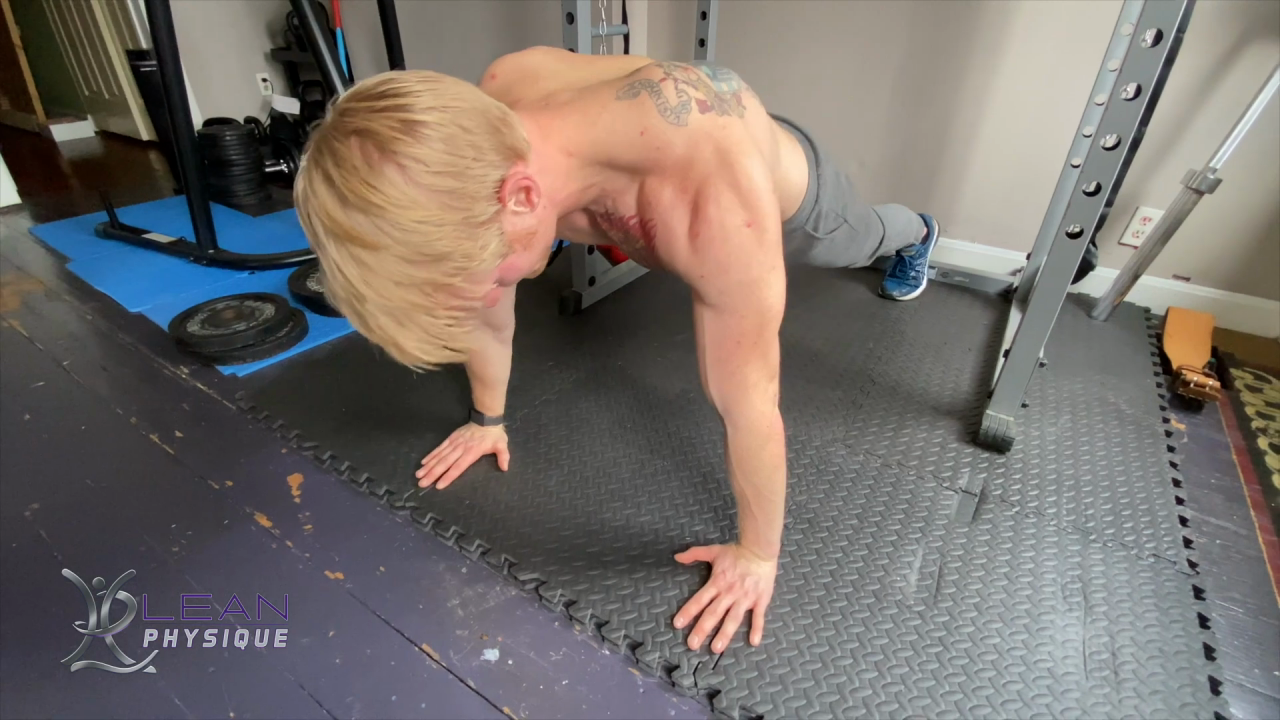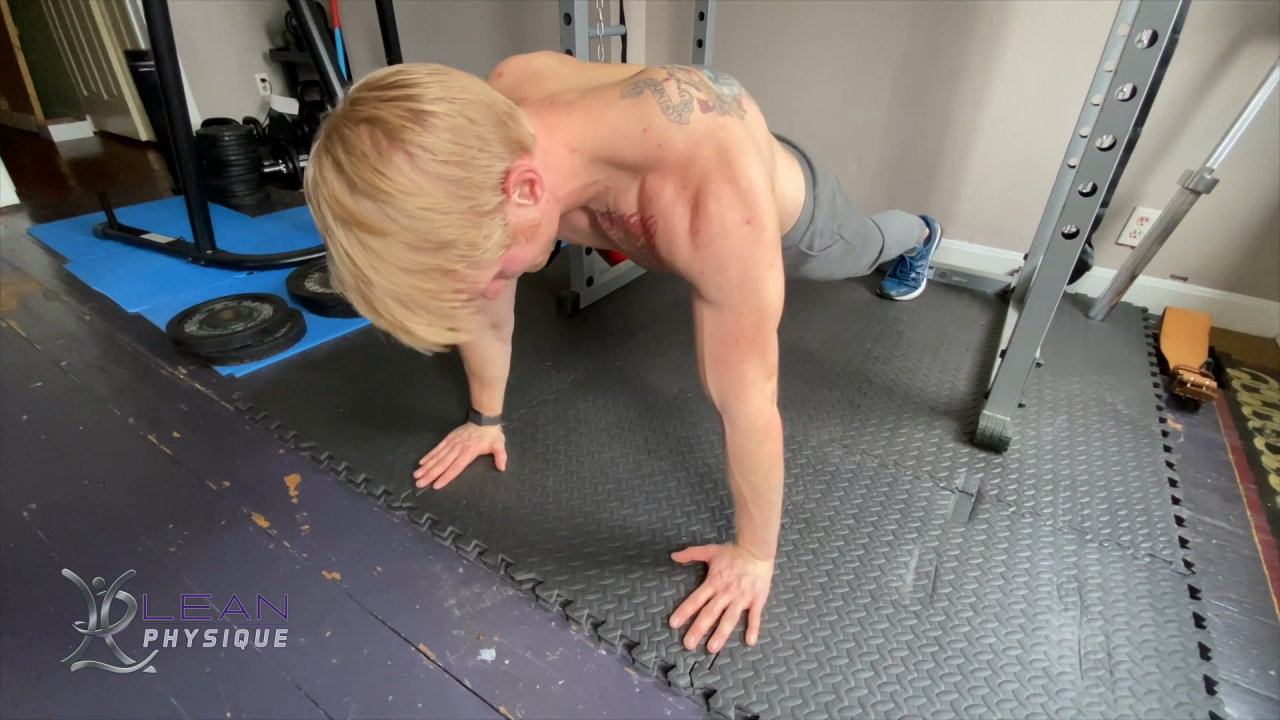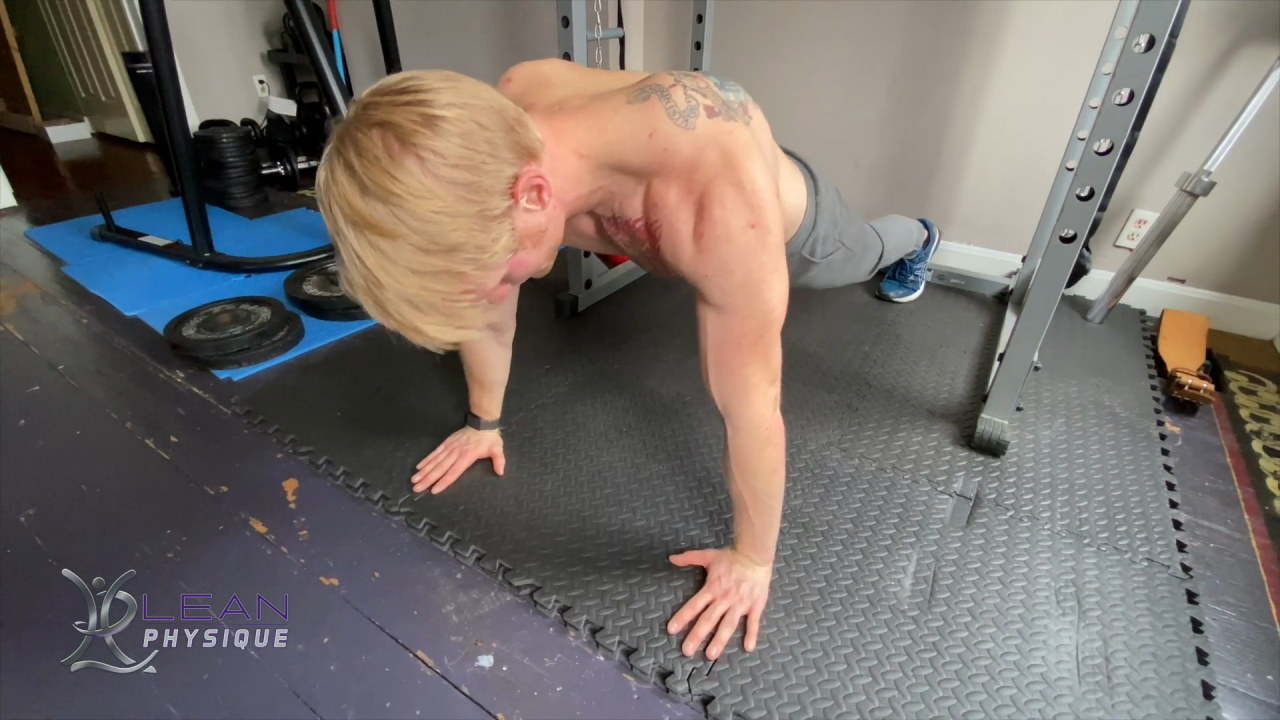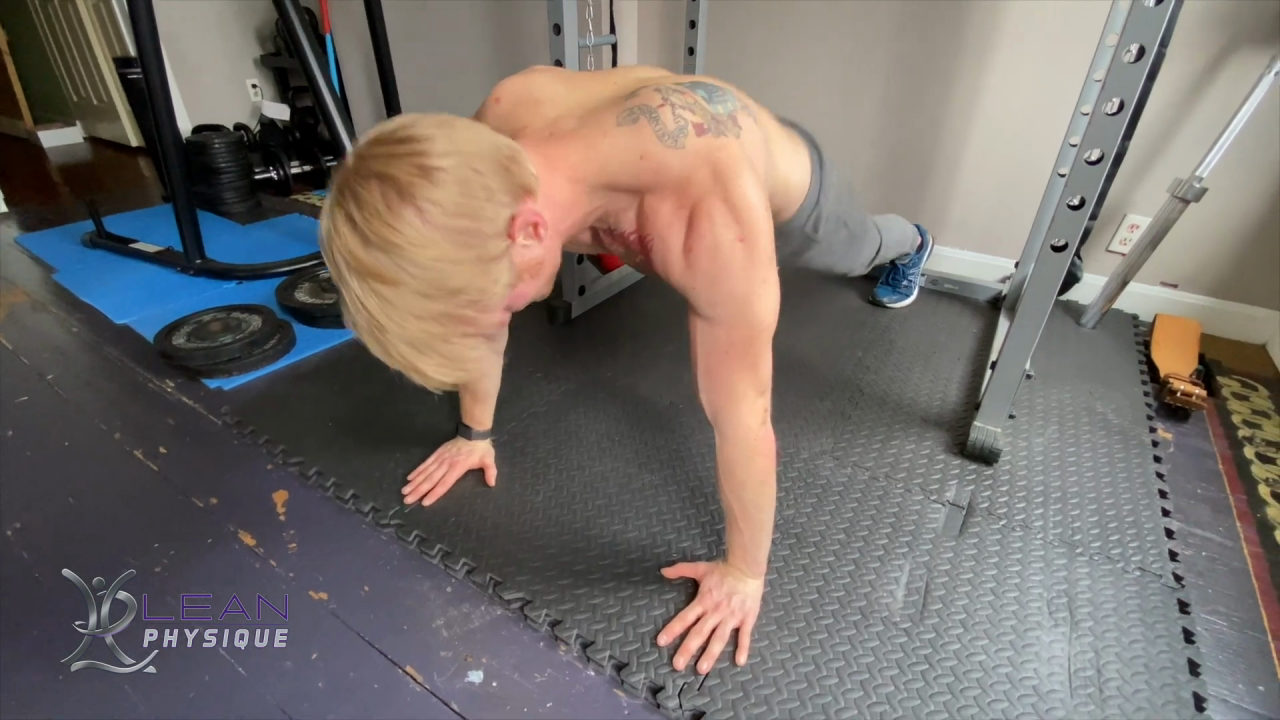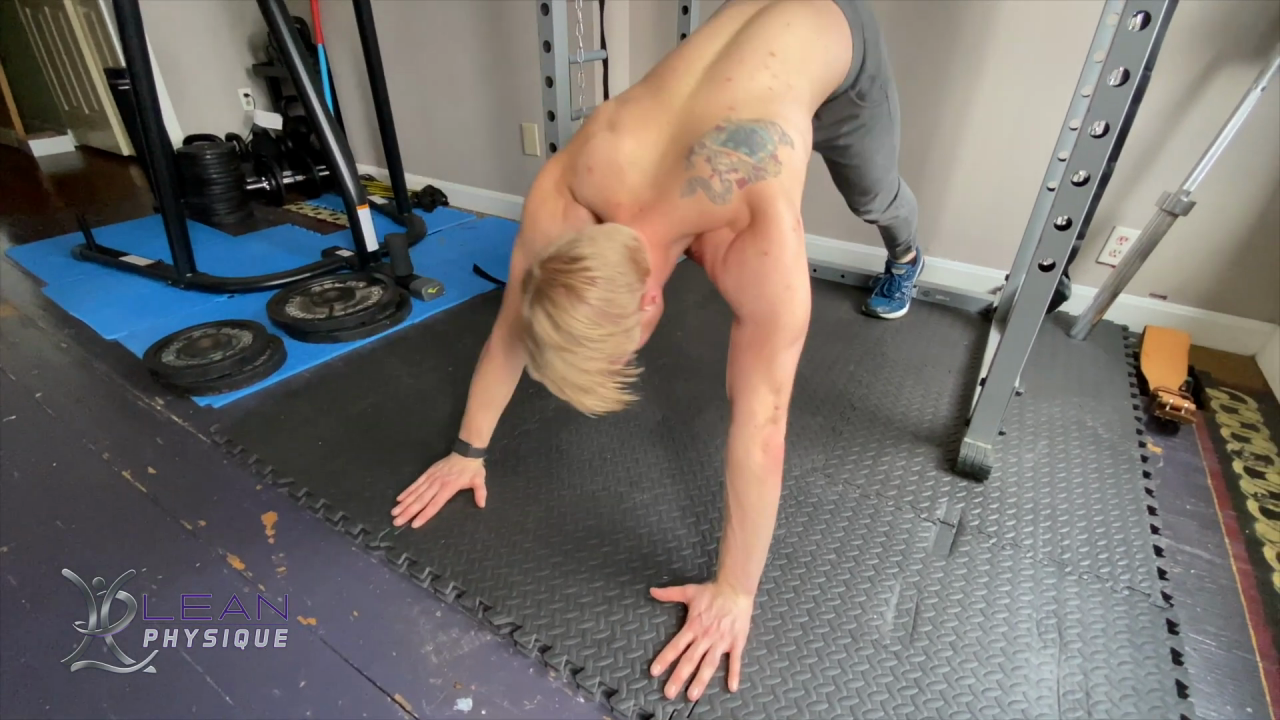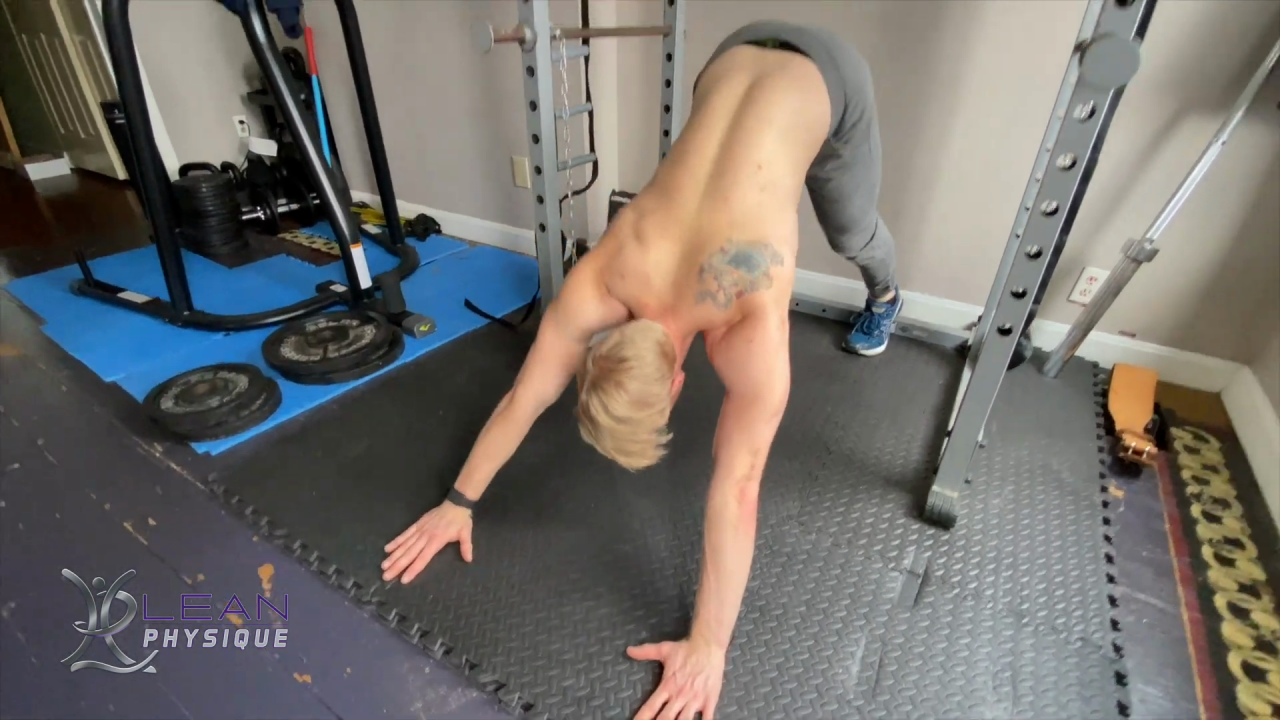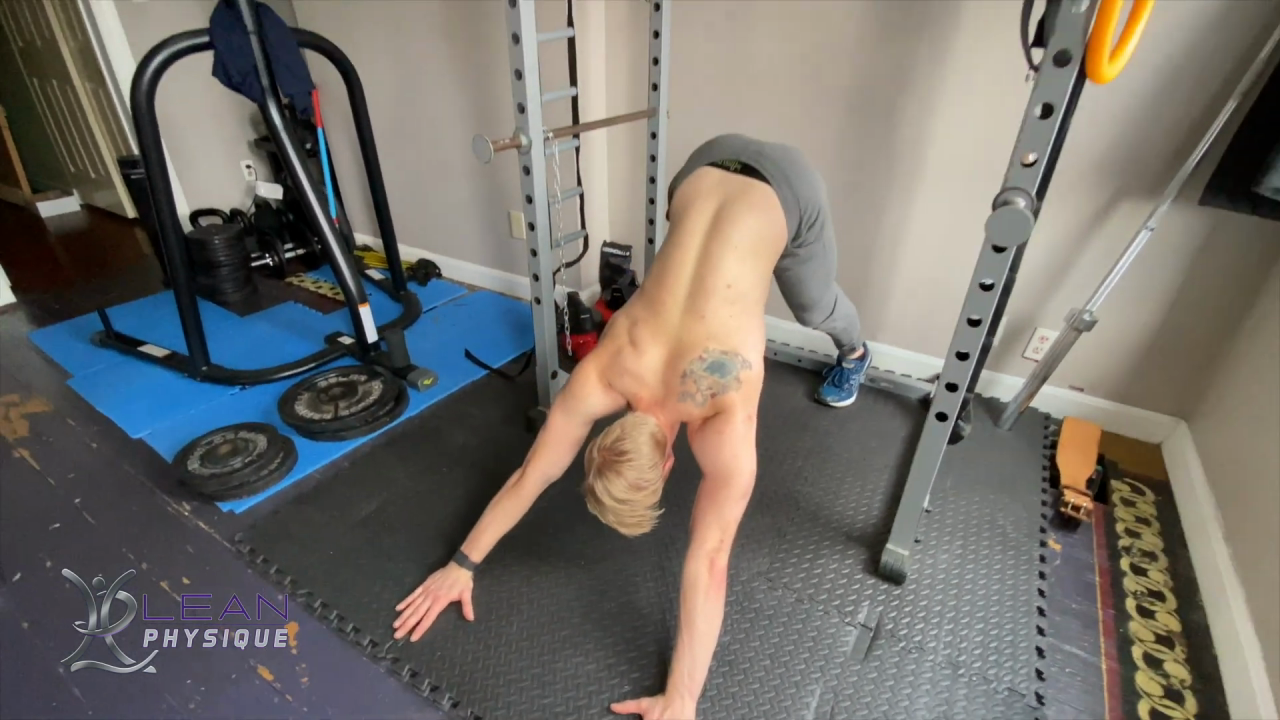
dt=0.4s
person 1, frame 1
left shoulder: (709, 197)
right shoulder: (477, 138)
left elbow: (748, 406)
right elbow: (483, 311)
left wrist: (757, 555)
right wrist: (487, 418)
left hip: (790, 198)
left knee: (861, 243)
left ankle: (914, 232)
person 1, frame 2
left shoulder: (706, 197)
right shoulder: (481, 147)
left elbow: (747, 405)
right elbow: (485, 311)
left wrist: (754, 556)
right wrist: (485, 419)
left hip: (786, 217)
left knee: (862, 246)
left ankle: (916, 233)
person 1, frame 3
left shoulder: (712, 201)
right shoulder: (492, 146)
left elbow: (751, 407)
right elbow: (487, 313)
left wrist: (752, 560)
right wrist: (484, 422)
left hip: (789, 226)
right hip: (689, 223)
left knee: (864, 250)
left ankle: (915, 237)
person 1, frame 4
left shoulder: (706, 218)
right shoulder: (481, 157)
left elbow: (742, 418)
right elbow: (476, 323)
left wrist: (744, 573)
right wrist: (475, 432)
left hip: (788, 203)
left knee: (858, 248)
left ankle: (910, 242)
person 1, frame 5
left shoulder: (757, 242)
right shoulder: (567, 185)
left elbow: (761, 417)
right elbow: (511, 324)
left knee: (873, 197)
left ankle: (903, 255)
person 1, frame 6
left shoulder: (749, 329)
right shoulder: (600, 284)
left elbow: (737, 485)
right elbow: (524, 397)
left wrist: (708, 650)
right wrist: (459, 502)
left hip: (827, 80)
right hip: (741, 59)
left knee: (851, 232)
left ankle: (883, 297)
person 1, frame 7
left shoulder: (722, 419)
right shoulder: (601, 377)
left elbow: (708, 557)
right elbow: (532, 474)
right wrist: (461, 564)
left hip: (784, 187)
right hip: (713, 168)
left knee: (814, 307)
left ankle: (852, 351)
